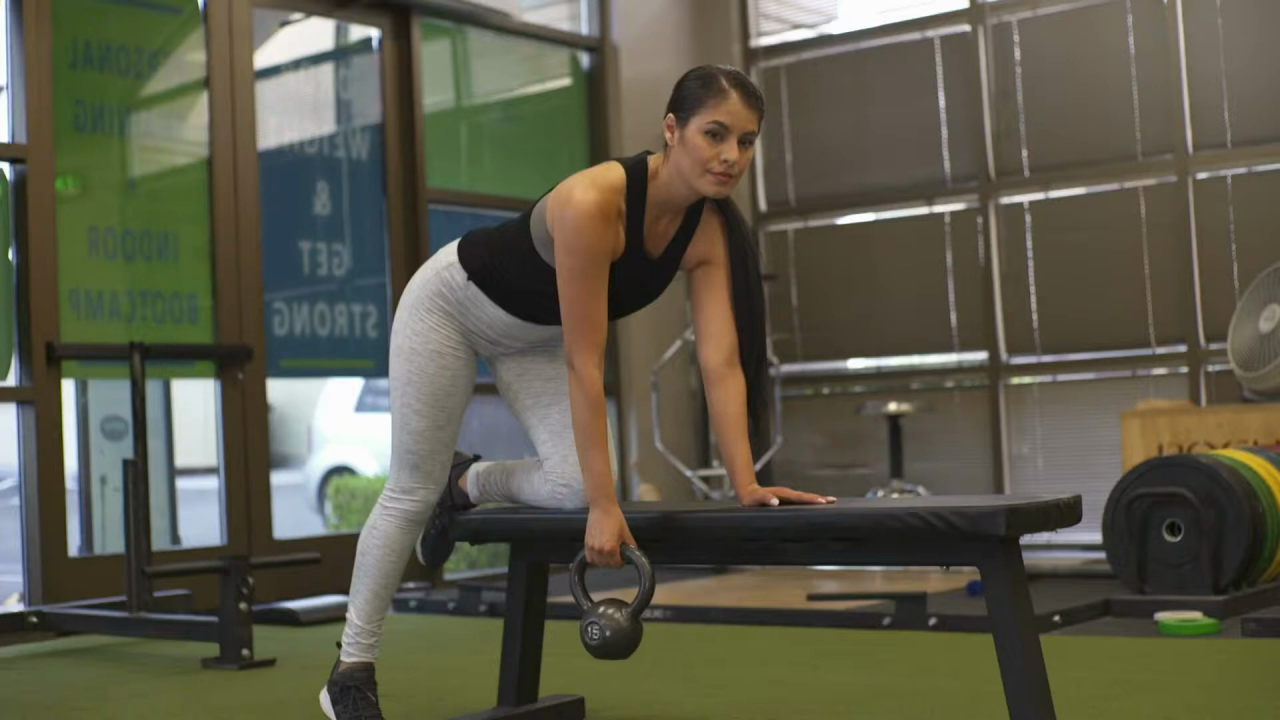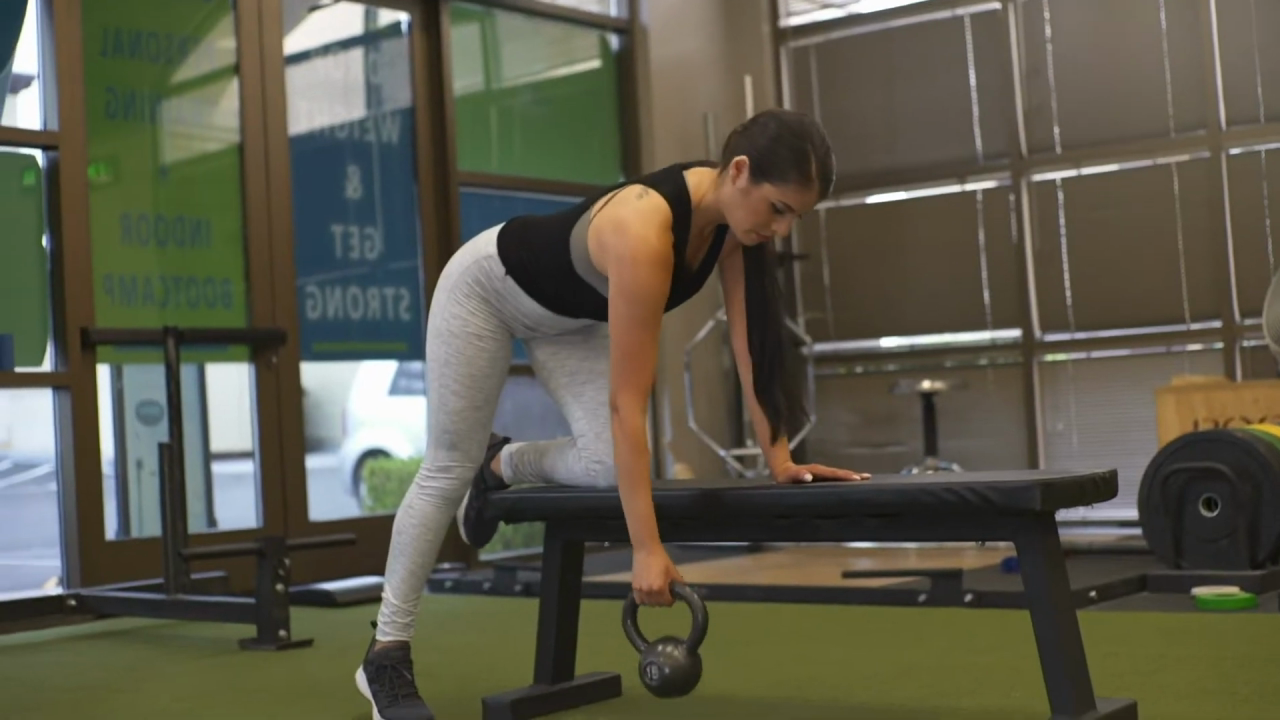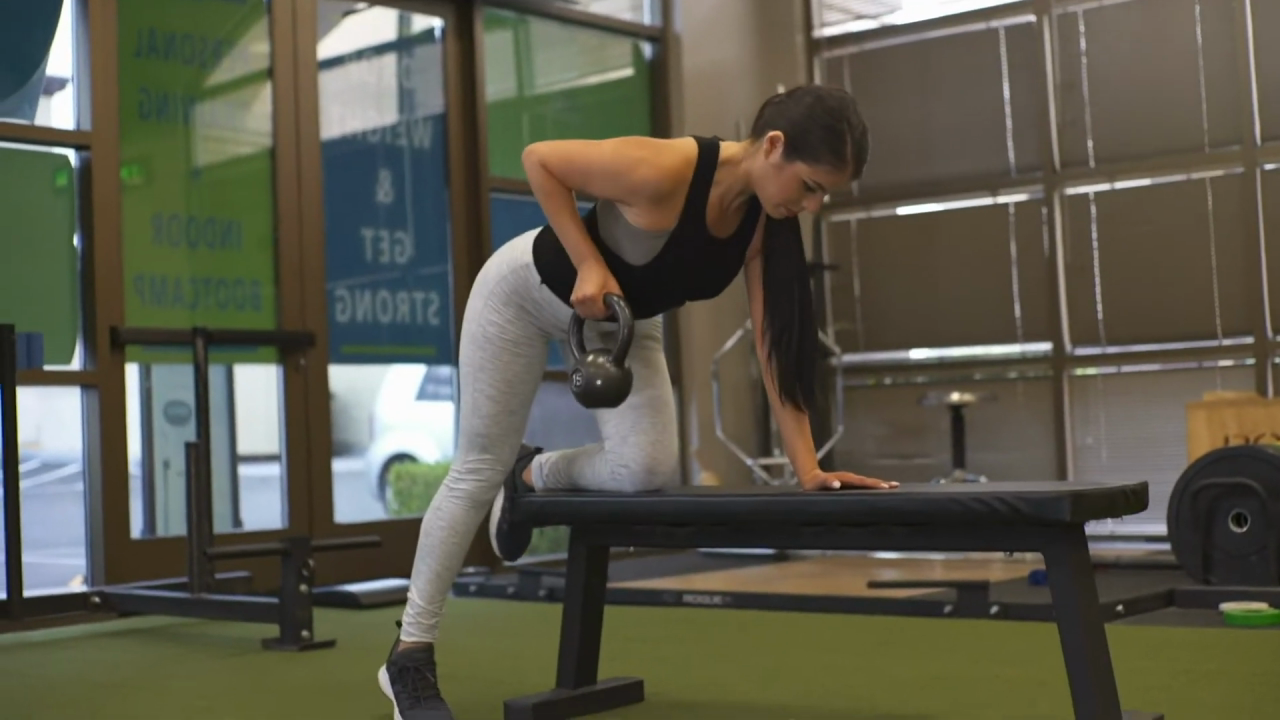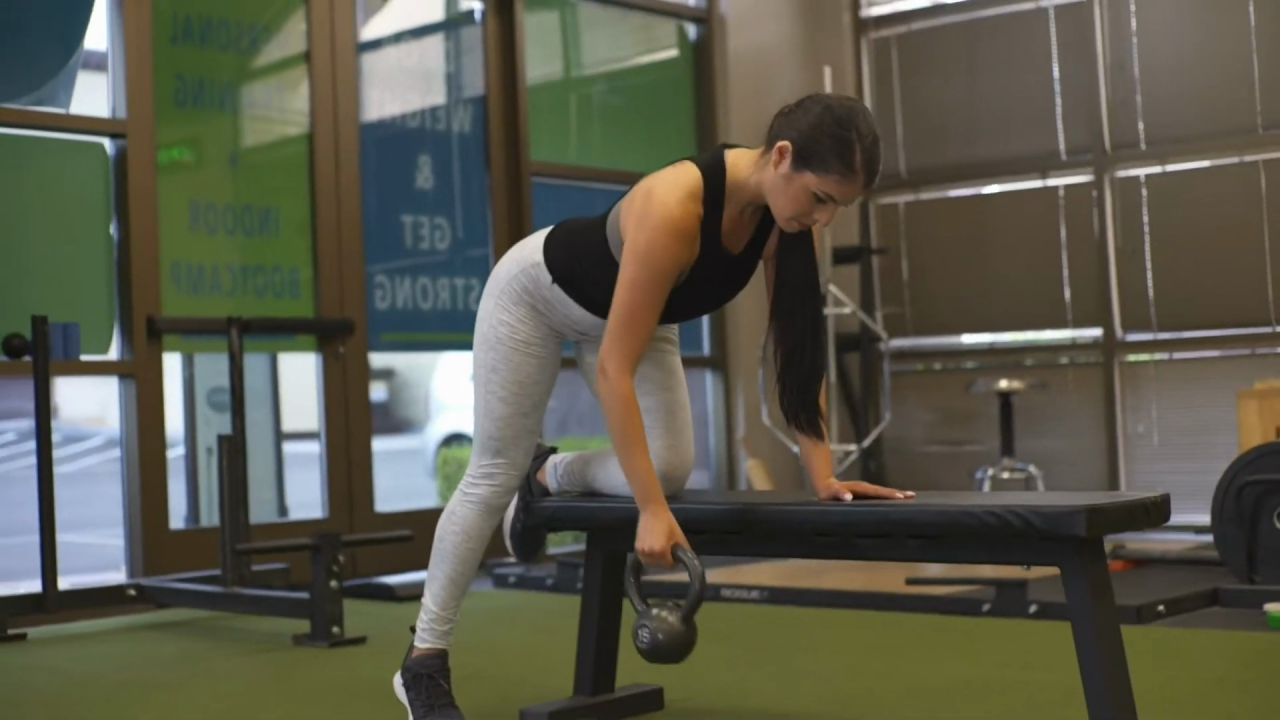
dt=1s
person 1, frame 1
left shoulder: (712, 230)
right shoulder: (595, 202)
left elbow: (721, 361)
right elbow: (583, 363)
left wrist: (745, 484)
right wrist: (604, 505)
left hip: (536, 332)
right hip: (454, 304)
left knee: (576, 485)
right knee: (413, 492)
left ankle: (468, 484)
person 1, frame 2
left shoulder: (735, 219)
right shoulder: (644, 233)
left elbow: (756, 347)
right elbow: (624, 403)
left wrist: (780, 460)
right wrist: (647, 547)
left hip: (574, 314)
right hip: (488, 287)
left knee: (619, 467)
right knee: (448, 469)
left ankle: (502, 465)
right ankle: (386, 653)
person 1, frame 3
left shoulder: (768, 216)
right shoulder: (664, 169)
left elbow: (779, 340)
right elbow: (539, 157)
left wrist: (806, 467)
right wrist: (589, 265)
left hip: (620, 315)
right hip: (526, 292)
left knee: (648, 469)
right knee: (479, 469)
left ankle: (533, 476)
right ankle: (410, 654)
person 1, frame 4
left shoulder: (787, 208)
right shoulder: (675, 207)
left elbow: (799, 343)
right elbow: (615, 371)
left wrist: (823, 476)
right wrist: (651, 512)
left hip: (625, 308)
right hip: (538, 292)
left knee: (666, 470)
right knee: (493, 477)
left ankle: (548, 476)
right ankle: (423, 659)
